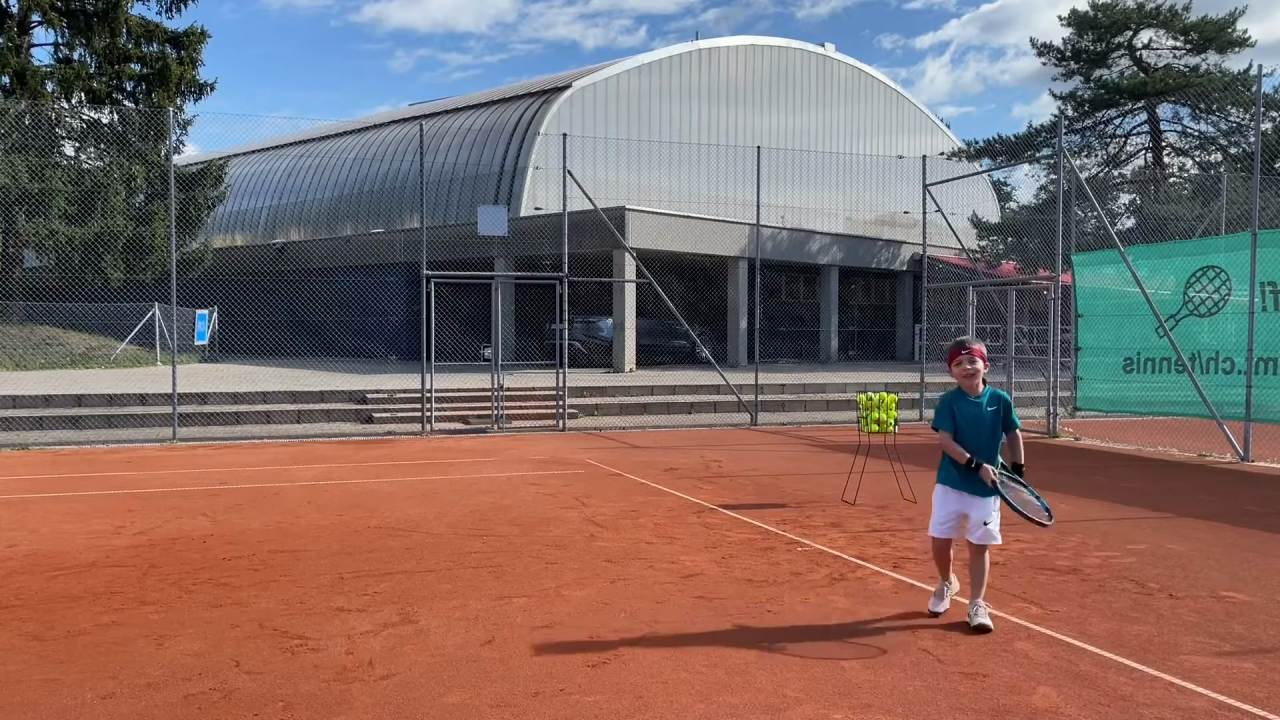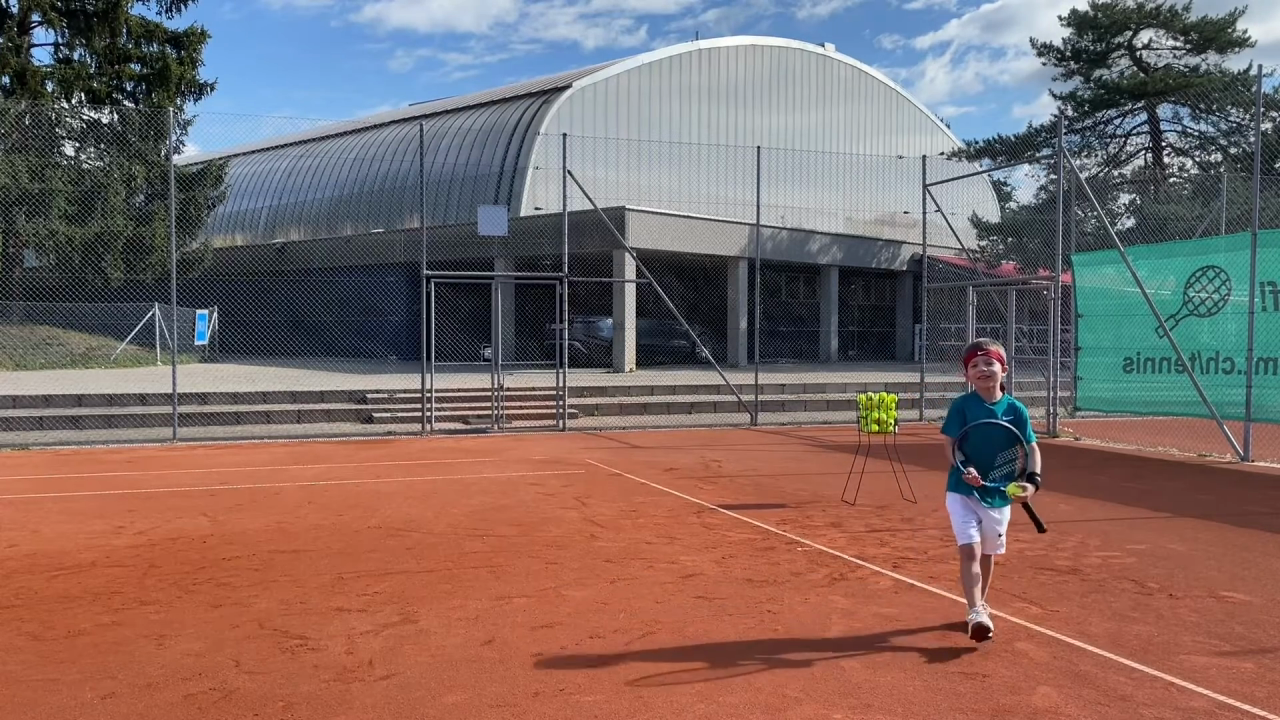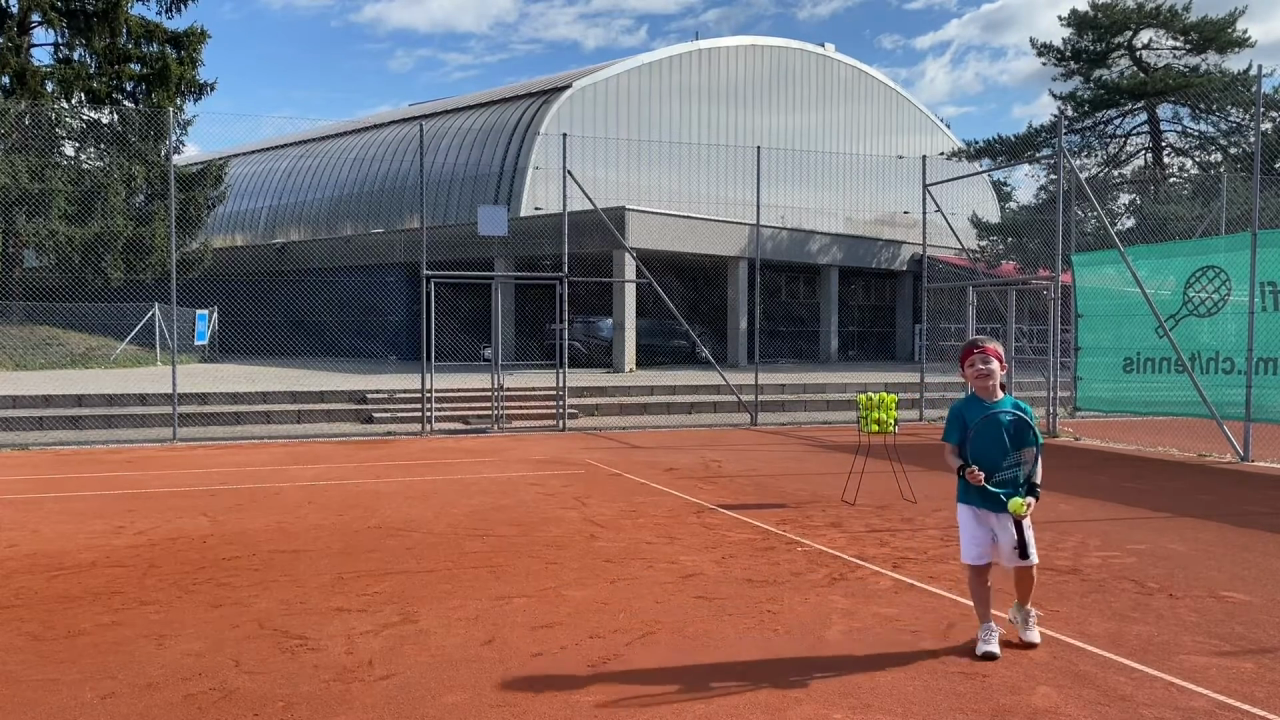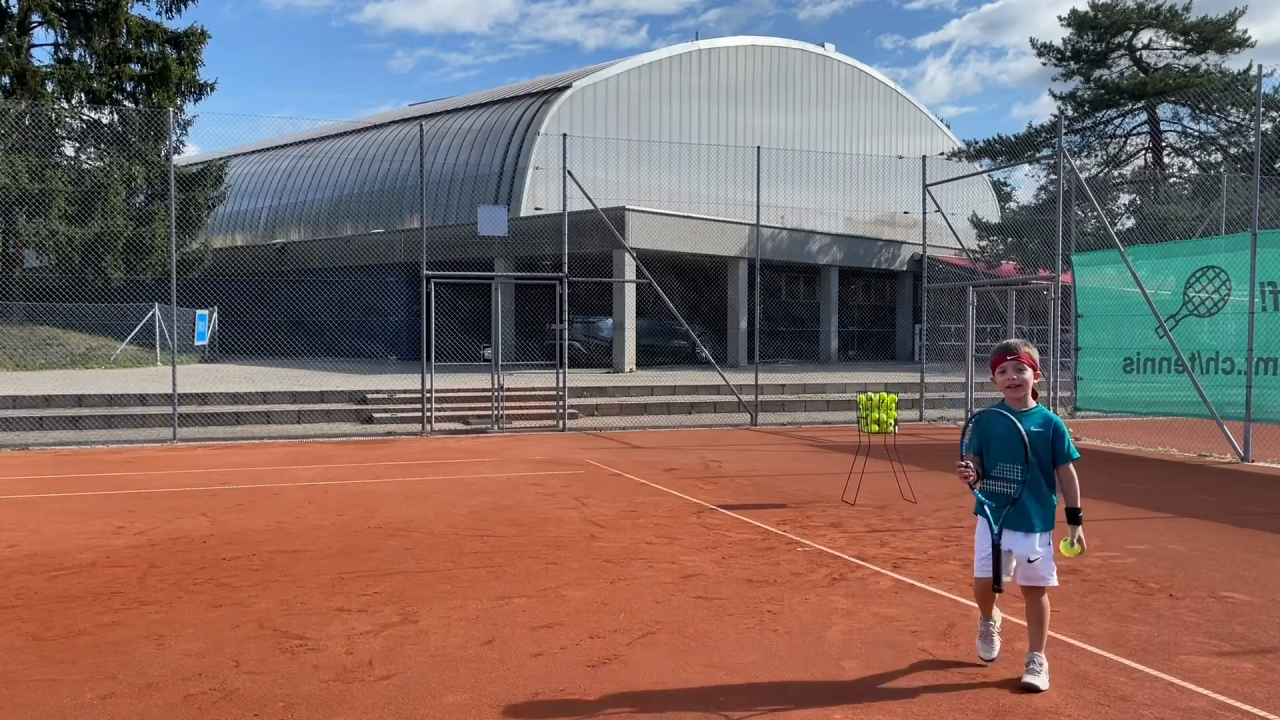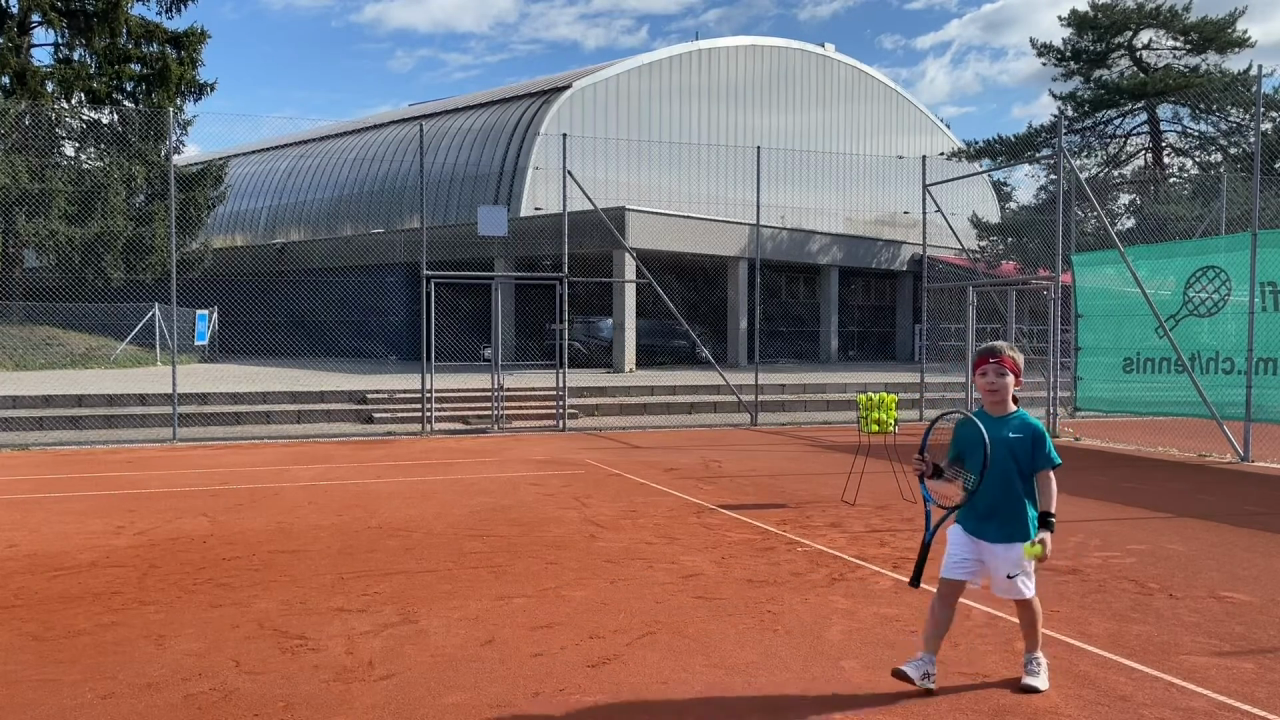
dt=0.5s
person 1, frame 1
left shoulder: (1001, 400)
right shoulder: (948, 401)
left elbow: (1013, 436)
right elbow: (946, 442)
left wrist: (1017, 470)
right wrist: (976, 465)
left hip: (986, 489)
right hip: (951, 484)
left knee: (979, 546)
right knee: (940, 541)
left ankle: (977, 605)
right ankle: (946, 582)
person 1, frame 2
left shoulder: (1016, 410)
right shoulder: (961, 406)
left elbow: (1031, 449)
right elbow: (950, 445)
left wrist: (1032, 480)
right wrist: (963, 469)
left hip: (998, 494)
right hip: (963, 491)
left knee: (987, 553)
right knee: (970, 550)
left ankle: (978, 605)
right ankle: (978, 612)
person 1, frame 3
left shoulder: (1020, 410)
right shoulder: (960, 410)
right elbow: (950, 453)
left wrist: (1032, 492)
right wrist: (964, 471)
left hip: (1011, 502)
right hip: (974, 502)
left knee: (1026, 565)
right knee: (978, 567)
left ankle: (1023, 611)
right ankle: (987, 629)
person 1, frame 4
left shoulder: (1050, 423)
right shoulder: (986, 420)
left elbow: (1065, 472)
right elbow: (977, 464)
left wrist: (1075, 519)
right wrist: (968, 472)
left hip: (1035, 522)
left knee: (1035, 590)
right knee: (983, 583)
left ankle: (1036, 660)
right ankle: (990, 619)
person 1, frame 5
left shoulder: (1031, 429)
left elbow: (1046, 479)
left wrist: (1046, 525)
right wrist: (933, 471)
left hip: (1014, 531)
right hip: (967, 525)
left knee: (1023, 597)
right knee: (947, 589)
left ankle: (1034, 660)
right ankle: (925, 663)
